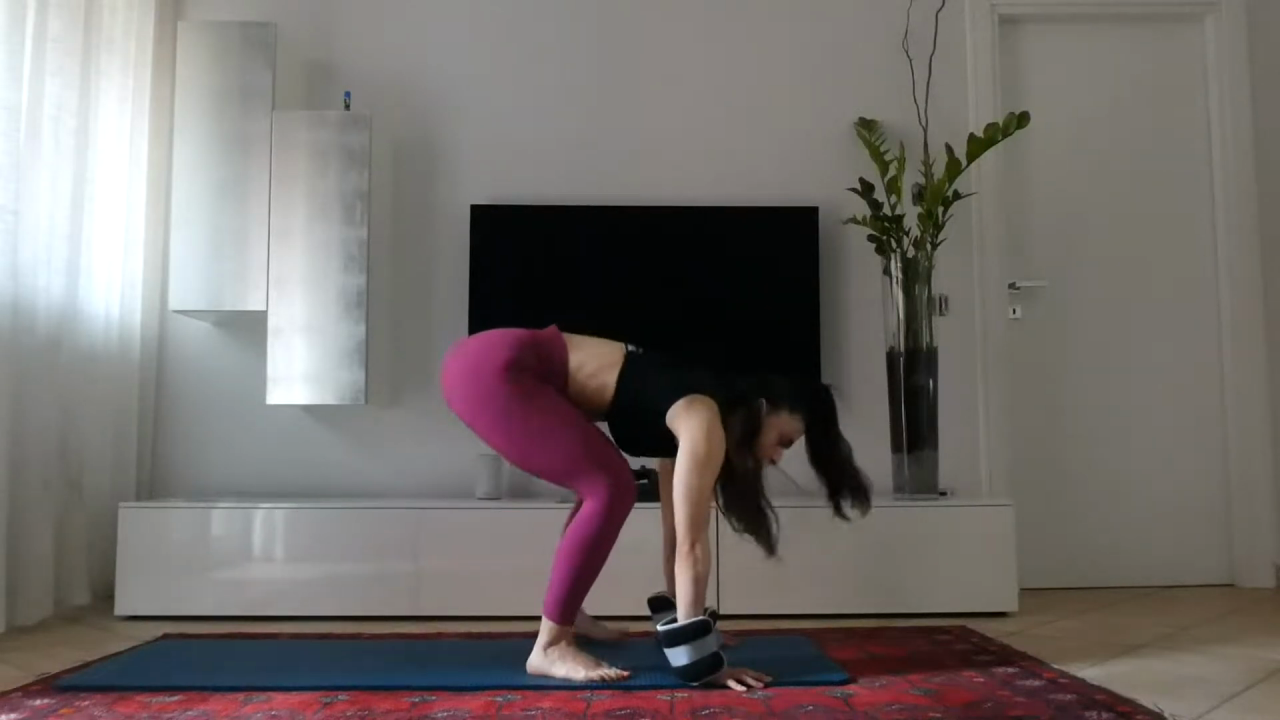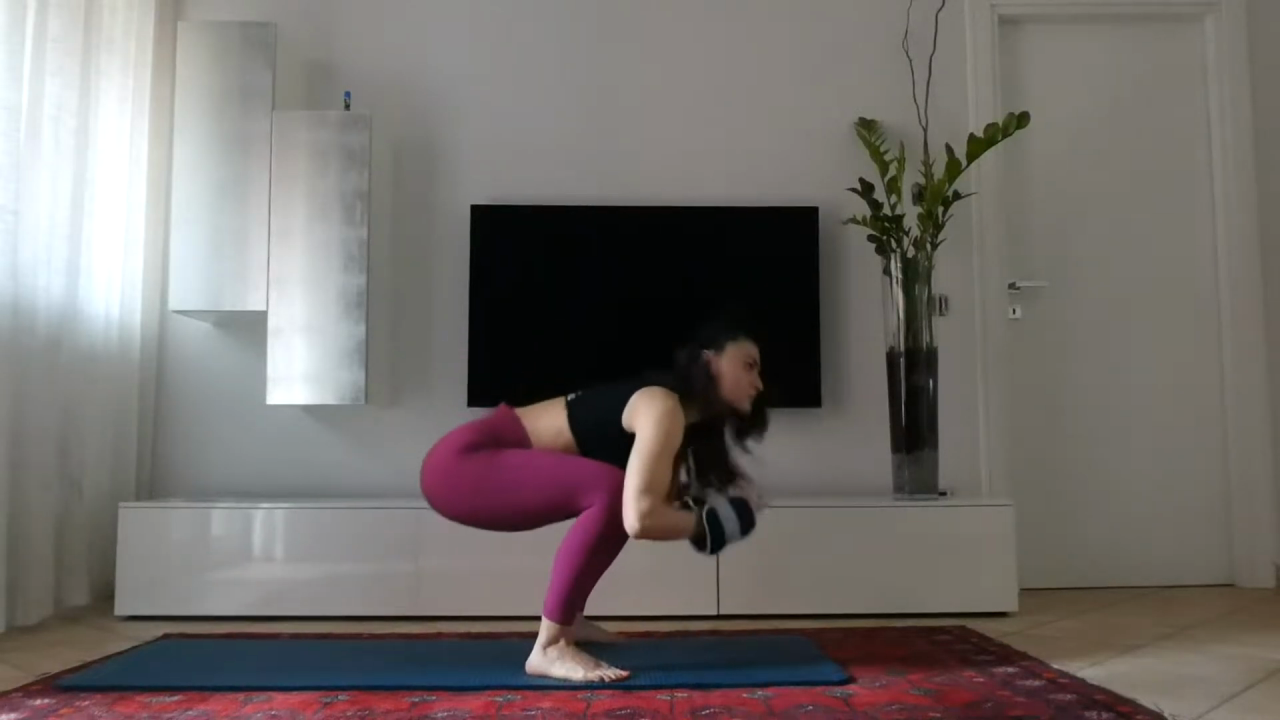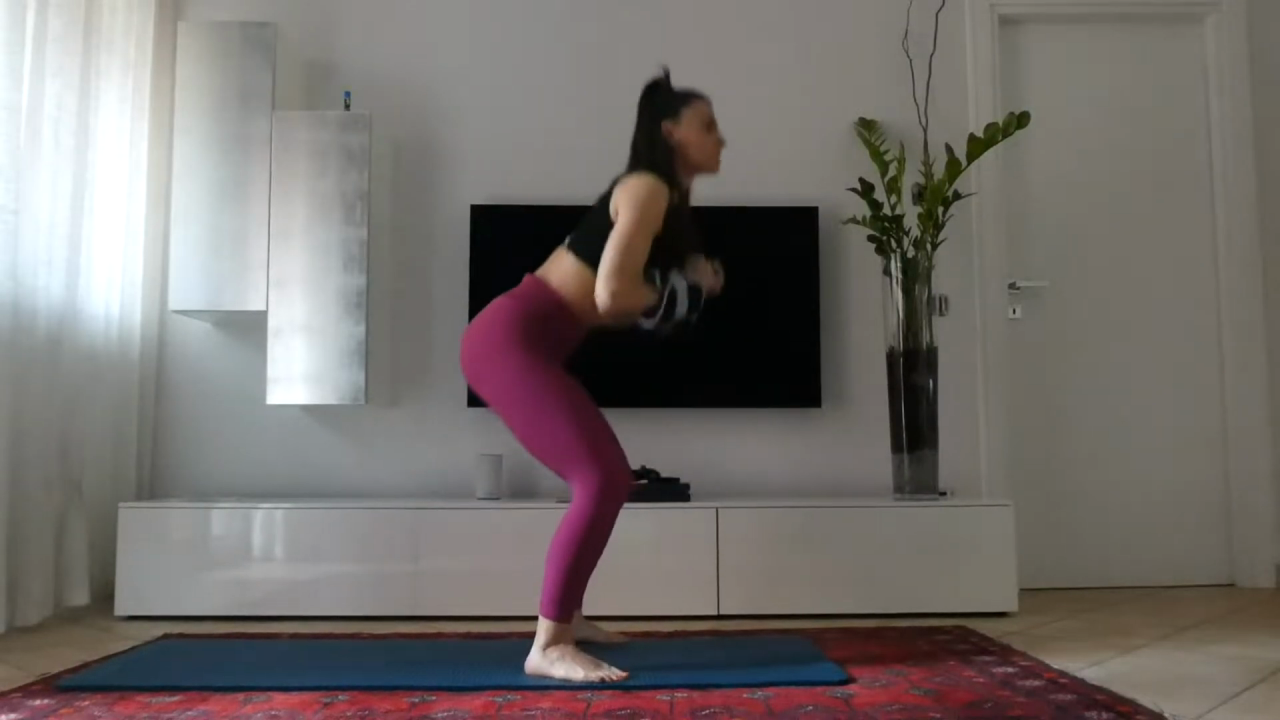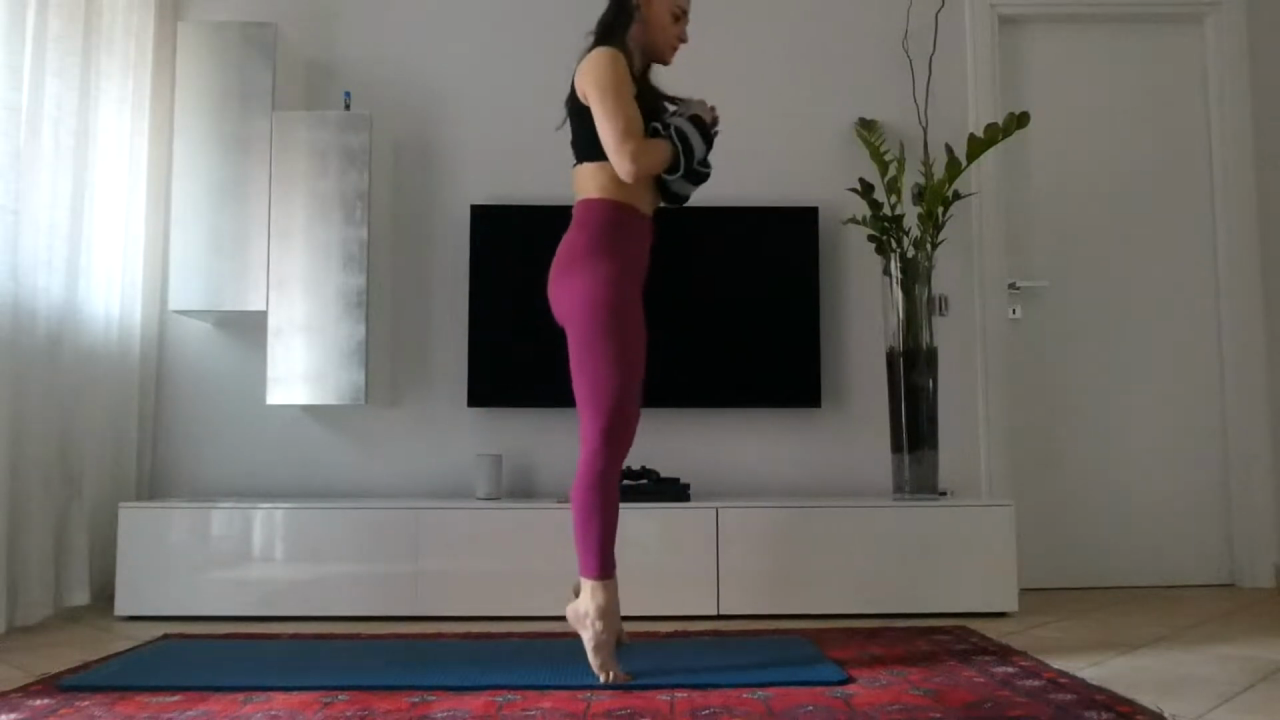
dt=0.5s
person 1, frame 1
left shoulder: (691, 423)
right shoulder: (703, 422)
left elbow: (676, 535)
right elbow: (691, 543)
left wrist: (681, 622)
left hip: (512, 366)
right hip: (490, 365)
left knee: (604, 486)
right knee: (609, 489)
left ankle: (563, 612)
right ankle: (550, 646)
person 1, frame 2
left shoulder: (685, 416)
right shoulder: (663, 408)
left elbow: (652, 504)
right elbow: (640, 517)
left wrist: (718, 509)
right wrist: (714, 521)
left hip: (487, 460)
right hip: (459, 463)
left knee: (615, 493)
right knee: (609, 490)
left ankle: (565, 618)
right ankle: (549, 646)
person 1, frame 3
left shoulder: (662, 197)
right shoulder: (647, 189)
left elbow: (615, 304)
right elbow: (609, 297)
left wrist: (686, 285)
right wrist: (677, 290)
left hip: (522, 341)
right hip: (509, 339)
left knee: (604, 479)
right knee: (605, 479)
left ankle: (565, 615)
right ankle: (549, 646)
person 1, frame 4
left shoulder: (627, 78)
right shoulder: (604, 61)
left elbow: (643, 182)
right elbow: (631, 161)
left wrist: (681, 138)
right wrist: (684, 139)
left hip: (608, 268)
right hip: (596, 264)
left knee: (610, 439)
right knee: (606, 438)
left ankle: (593, 595)
right ankle: (597, 599)
